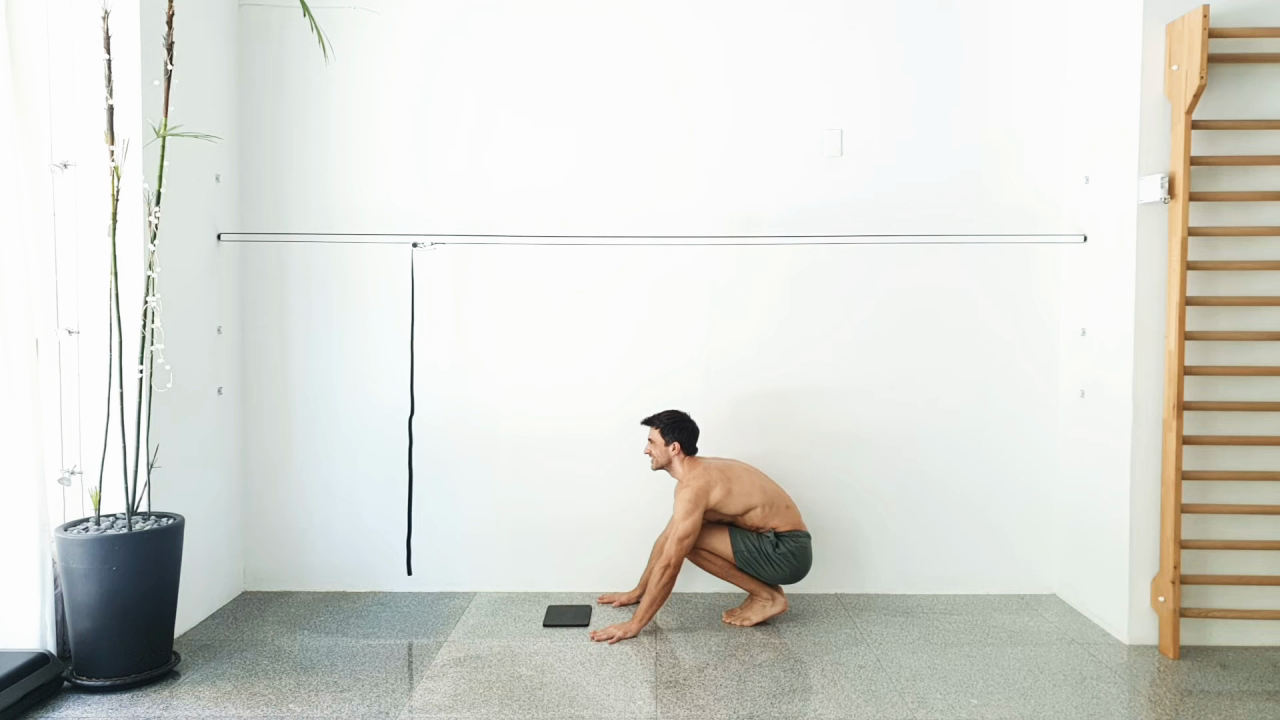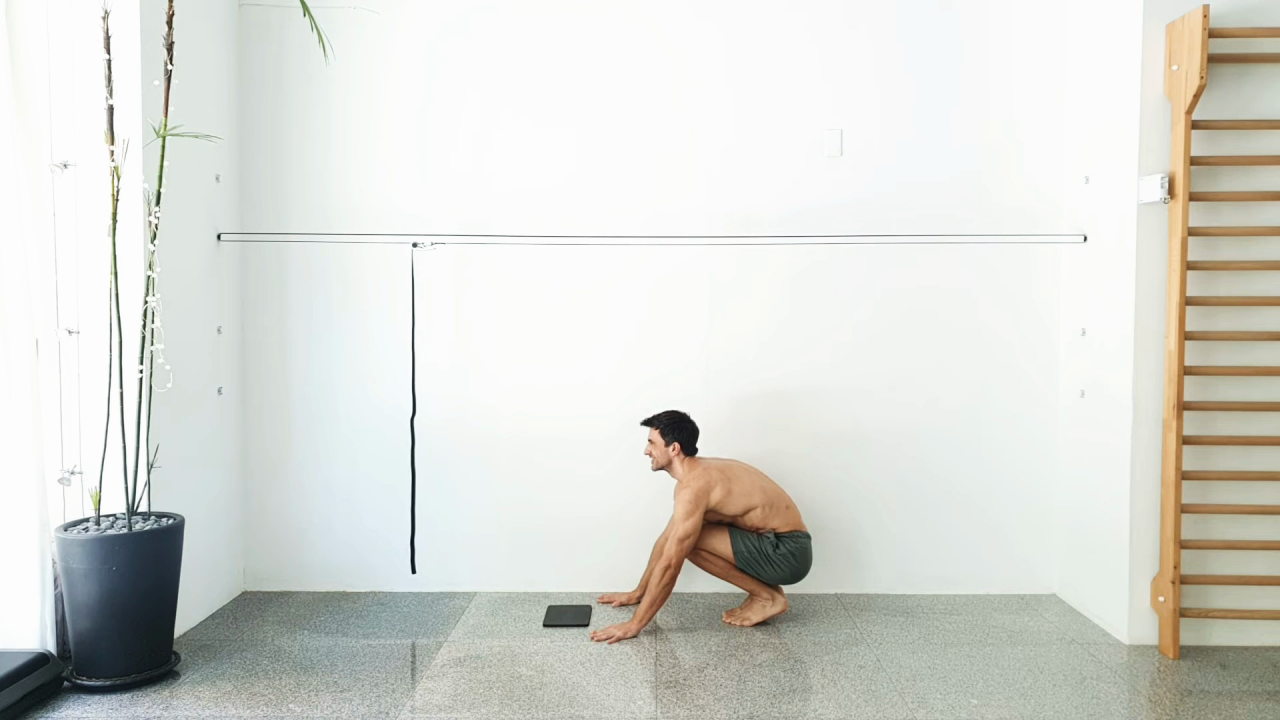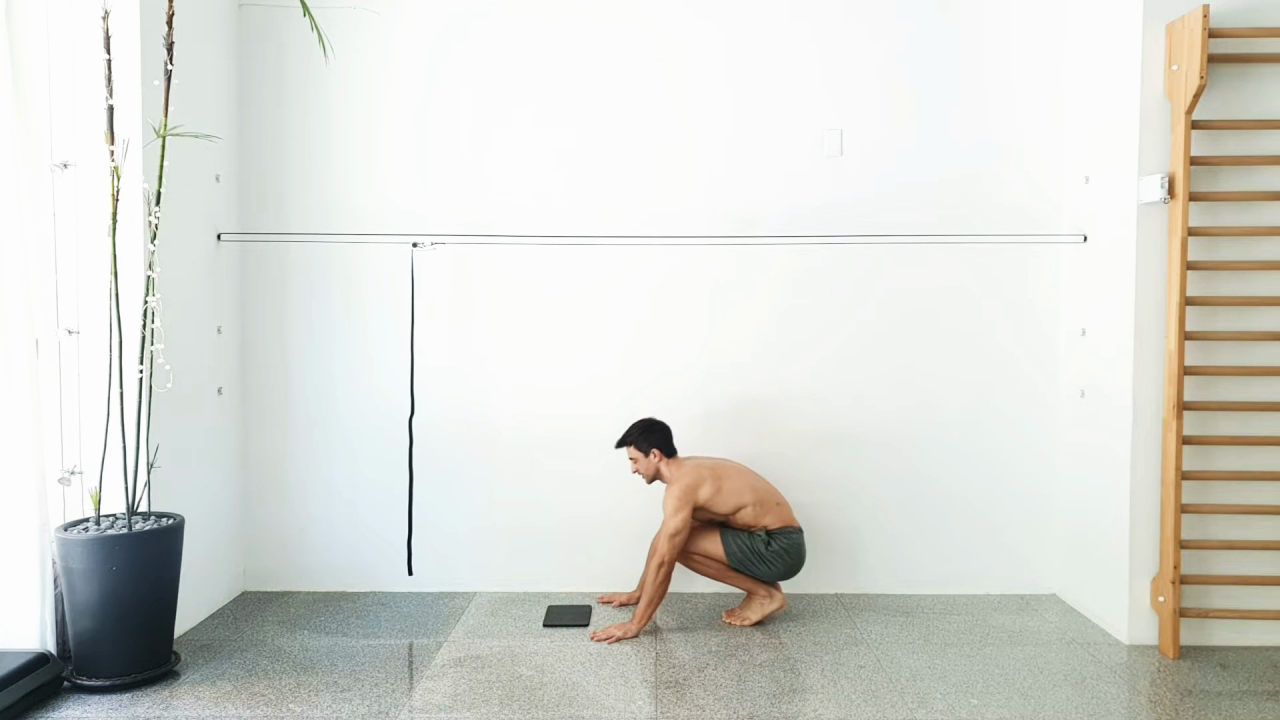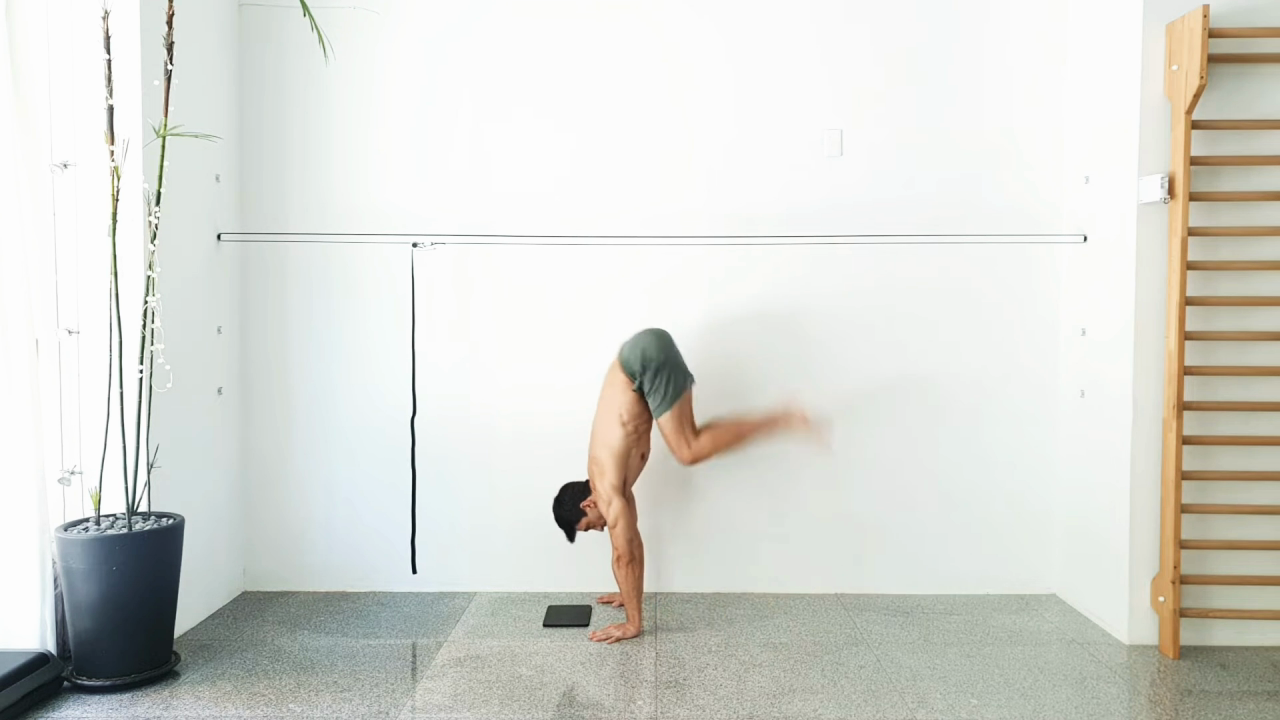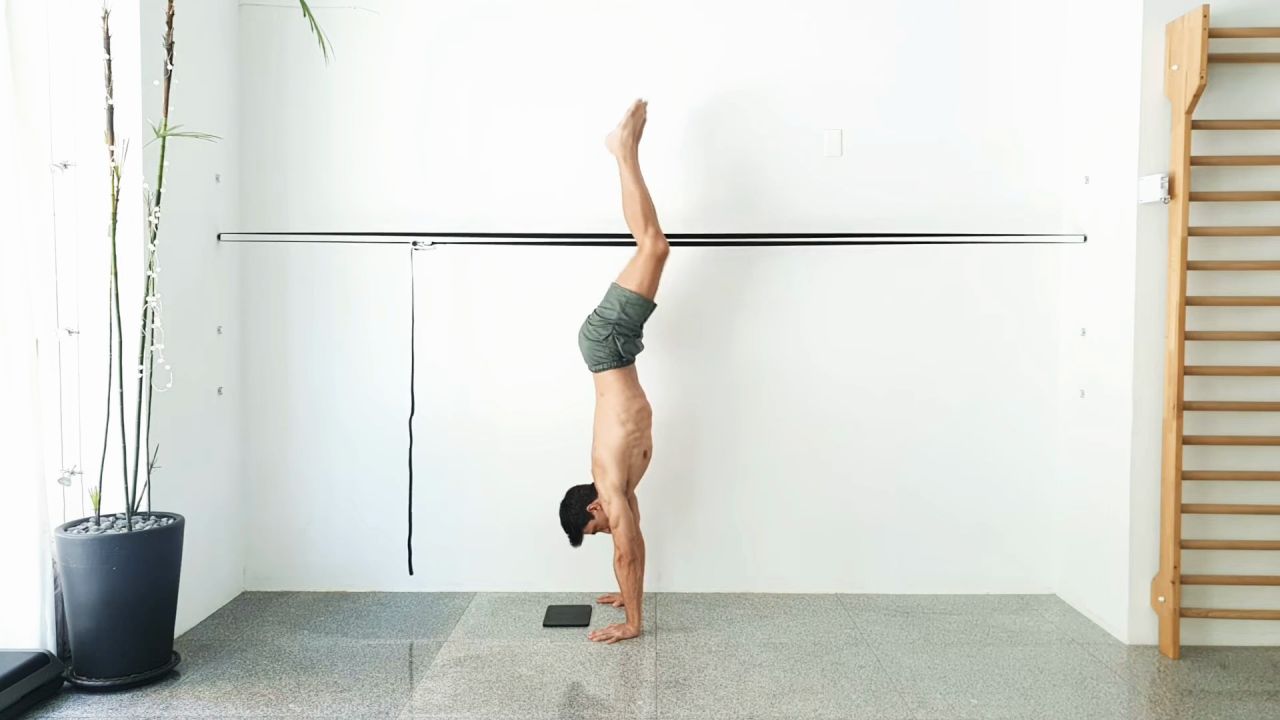
dt=1s
person 1, frame 1
left shoulder: (694, 486)
right shoulder: (700, 472)
left elbow: (669, 564)
right elbow: (666, 541)
left wrist: (635, 624)
right wrist: (638, 592)
left hip: (786, 552)
right hip: (779, 546)
left knee: (688, 541)
right knee: (683, 539)
left ankle: (767, 596)
right ankle: (764, 590)
person 1, frame 2
left shoulder: (694, 487)
right shoulder: (699, 473)
left elbow: (670, 564)
right elbow: (666, 541)
left wrist: (635, 624)
right wrist: (638, 593)
left hip: (786, 552)
right hip: (779, 546)
left knee: (688, 541)
right knee: (683, 540)
left ankle: (766, 597)
right ankle: (764, 589)
person 1, frame 3
left shoulder: (681, 487)
right shoulder: (686, 470)
left elbow: (663, 561)
right elbow: (661, 540)
left wrist: (636, 624)
right wrist: (638, 593)
left hip: (779, 548)
right hip: (773, 539)
left knee: (680, 545)
right knee: (675, 538)
left ankle: (764, 594)
right ankle: (761, 585)
person 1, frame 4
left shoulder: (608, 488)
right shoulder: (606, 483)
left elbow: (624, 555)
right elbow: (632, 542)
left wrist: (633, 622)
right wrist: (631, 593)
left hip: (651, 354)
right hip: (647, 352)
left knee: (690, 452)
left ankle: (779, 421)
person 1, frame 5
left shoulder: (610, 488)
left elbow: (626, 552)
left wrist: (632, 623)
right wrist: (630, 597)
left hip: (610, 344)
right hip: (611, 345)
